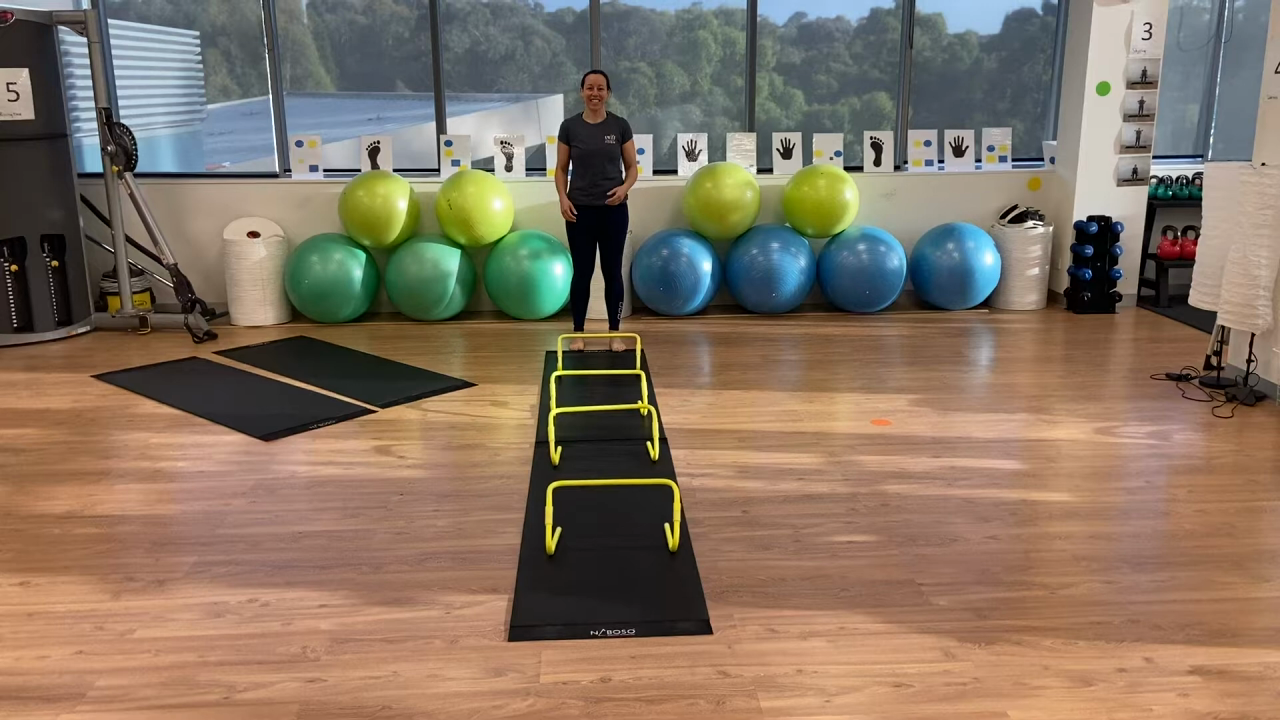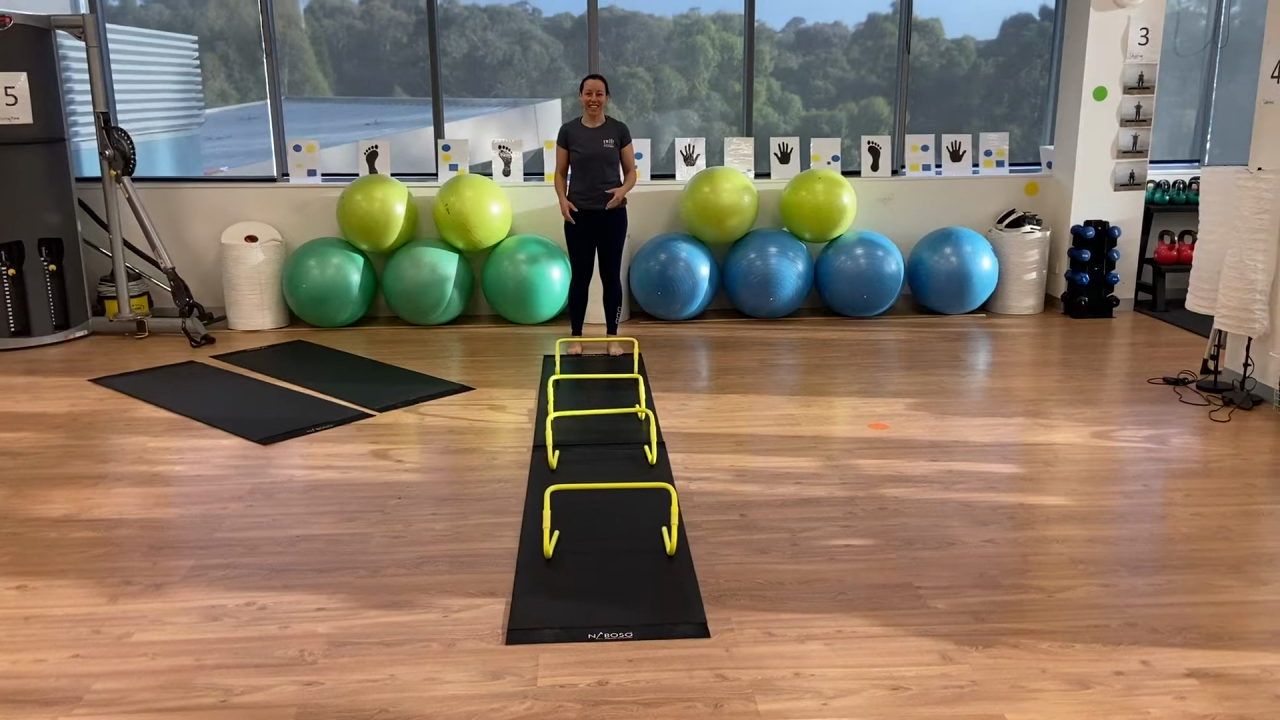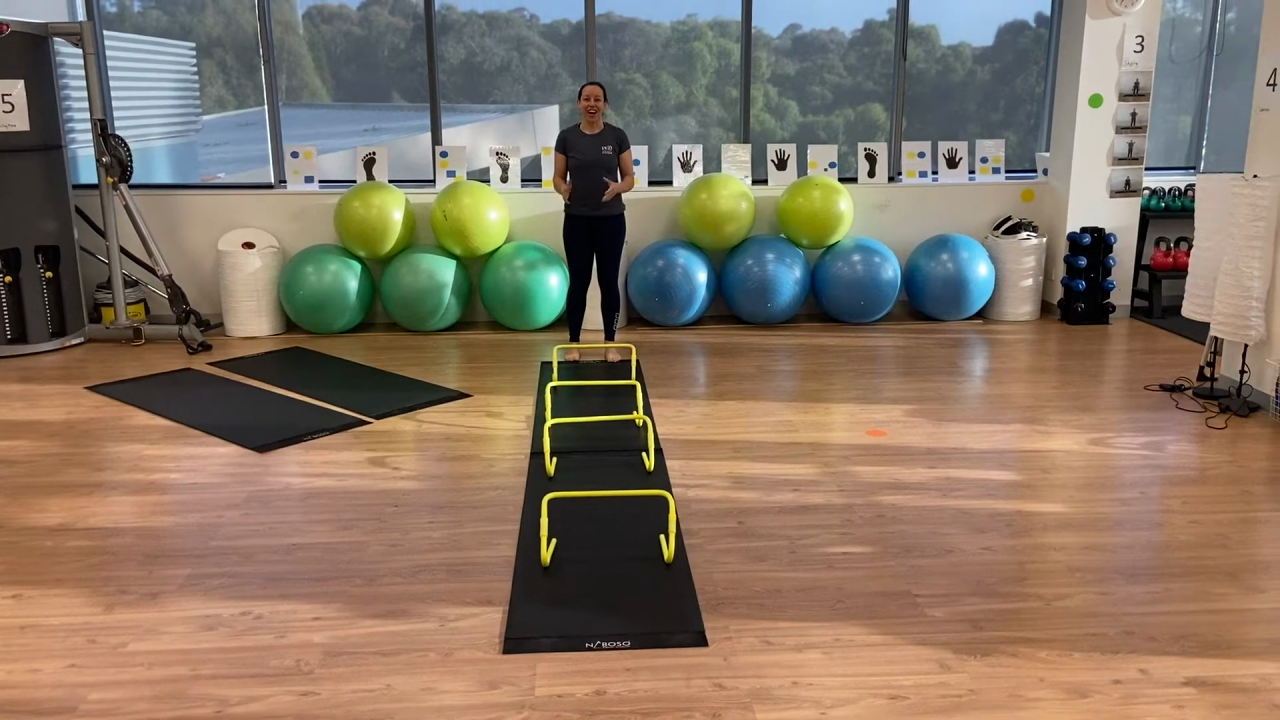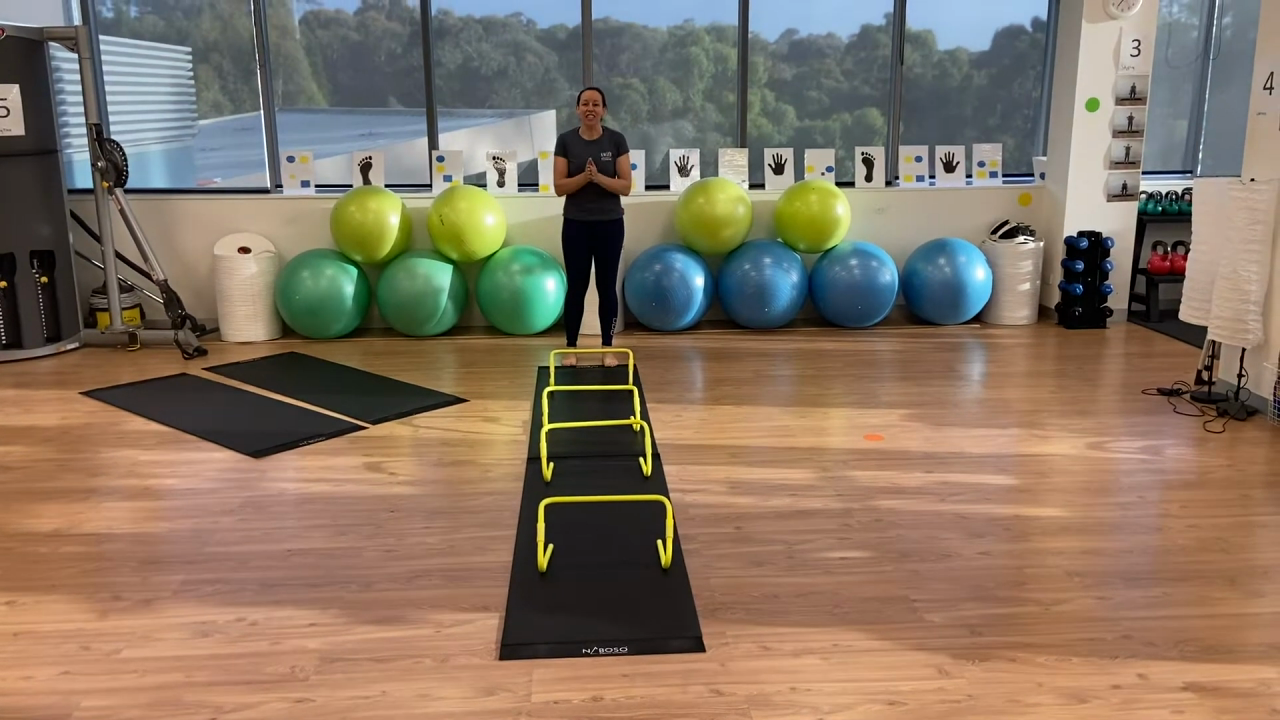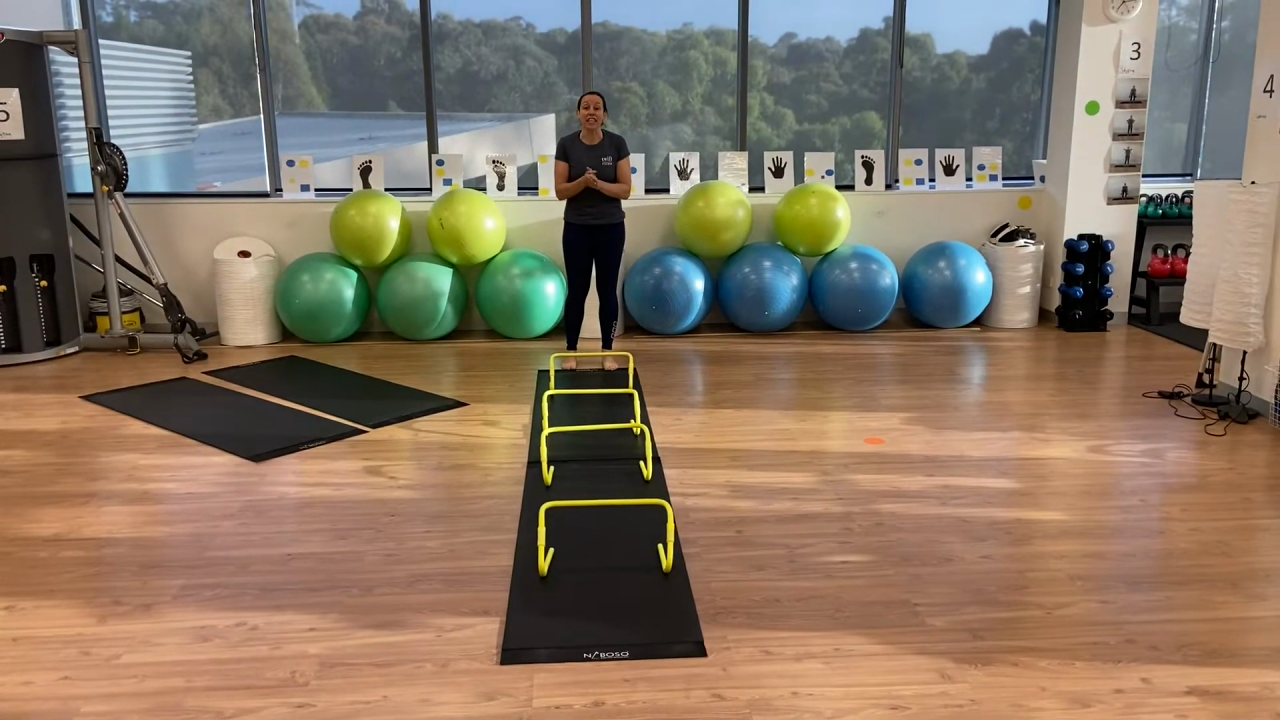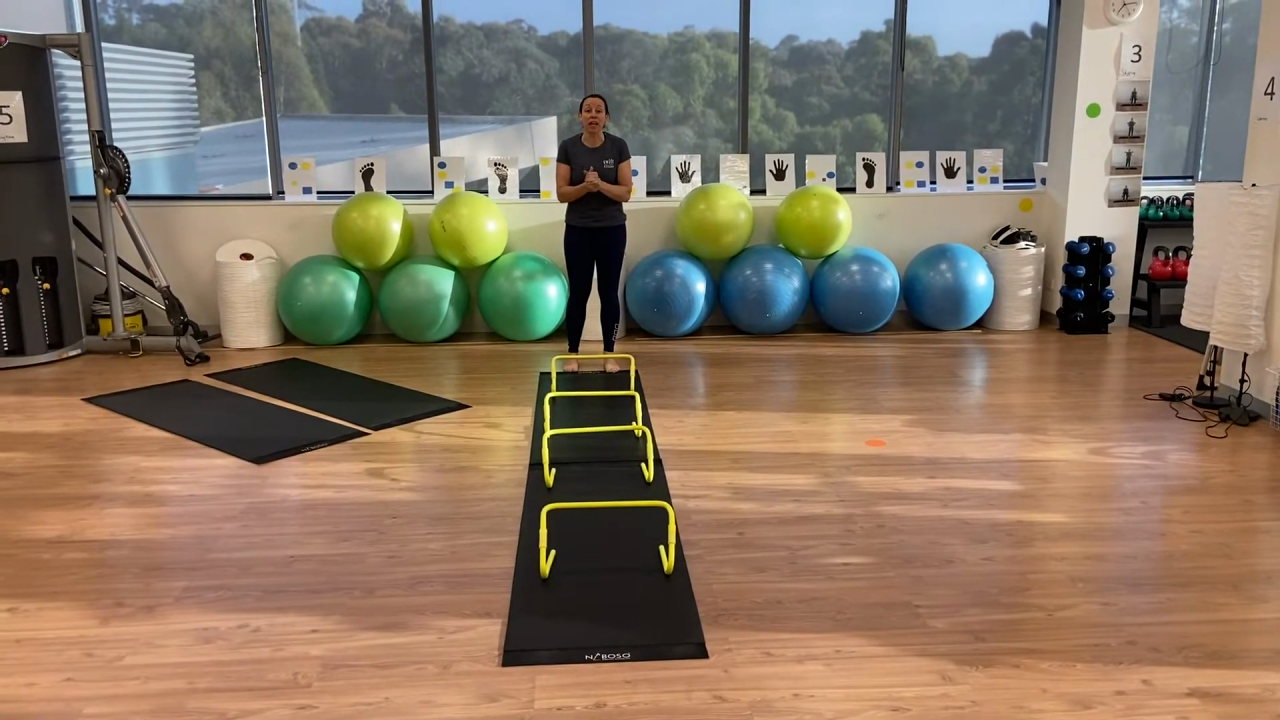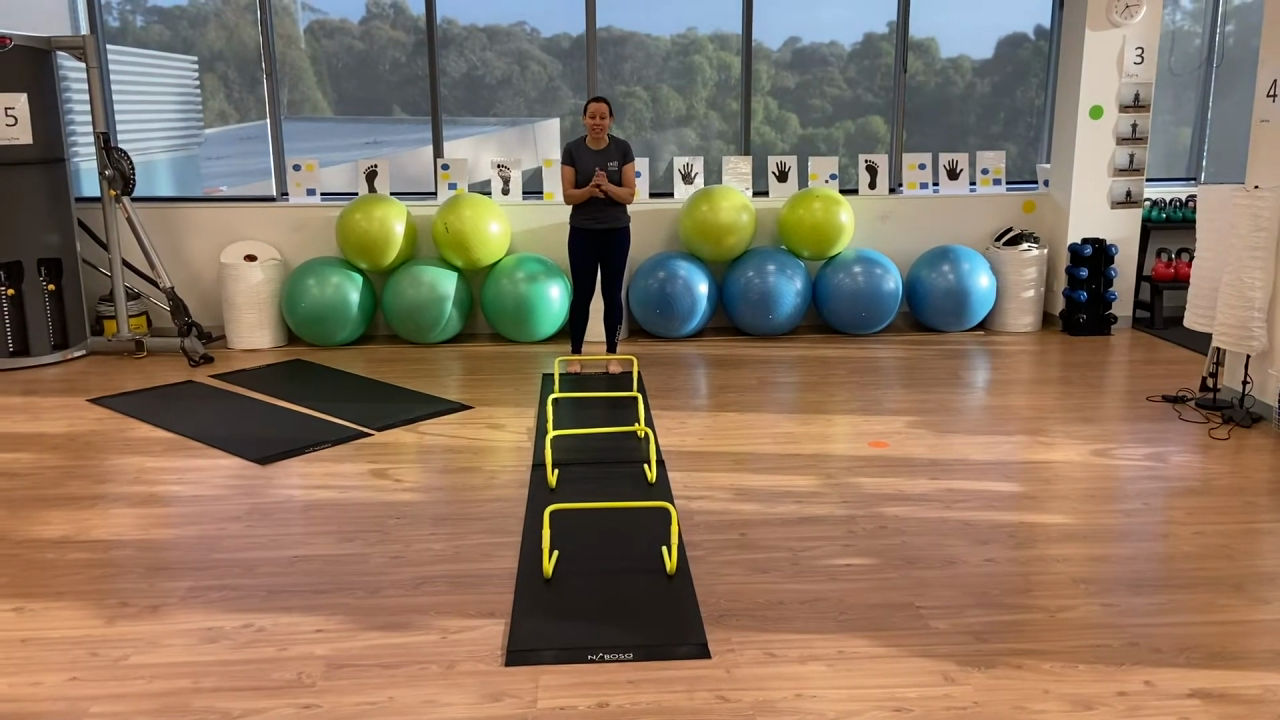
dt=0.5s
person 1, frame 1
left shoulder: (620, 125)
right shoulder: (569, 126)
left elbow: (632, 167)
right elbow: (561, 169)
left wrist: (624, 187)
right wrist: (563, 197)
left hip: (613, 210)
right hip: (580, 210)
left knee: (612, 271)
right knee: (582, 272)
left ankle: (614, 332)
right ankle: (578, 332)
person 1, frame 2
left shoulder: (619, 130)
right shoulder: (568, 131)
left elbow: (631, 171)
right elbow: (560, 173)
left wrist: (623, 190)
right wrist: (562, 198)
left hip: (612, 214)
right hip: (579, 215)
left knee: (611, 275)
right knee: (580, 276)
left ankle: (612, 336)
right ankle: (576, 337)
person 1, frame 3
left shoulder: (617, 136)
right shoulder: (566, 137)
left elbow: (629, 177)
right elbow: (558, 177)
left wrist: (617, 187)
right wrist: (563, 189)
left hip: (611, 219)
right hip: (577, 220)
left knee: (609, 281)
right knee: (578, 282)
left ankle: (610, 343)
right ankle: (574, 343)
person 1, frame 4
left shoulder: (616, 139)
right shoulder: (565, 140)
left elbow: (626, 186)
right elbow: (559, 186)
left wrist: (598, 177)
right wrist: (584, 176)
left hip: (610, 223)
right hip: (576, 224)
left knee: (607, 286)
right knee: (576, 286)
left ankle: (607, 347)
right ankle: (570, 347)
person 1, frame 5
left shoulder: (617, 143)
right shoulder: (566, 145)
left elbow: (625, 189)
right elbow: (560, 191)
left wrist: (599, 183)
right wrist: (583, 181)
left hip: (610, 227)
right hip: (576, 228)
left knee: (607, 290)
right knee: (577, 290)
left ankle: (607, 351)
right ankle: (571, 351)
person 1, frame 6
left shoulder: (619, 146)
right shoulder: (568, 148)
left elbow: (626, 192)
right elbow: (561, 193)
left wrist: (600, 184)
right wrist: (585, 186)
left hip: (612, 229)
right hip: (578, 230)
left knee: (609, 292)
right knee: (578, 292)
left ankle: (609, 354)
right ankle: (573, 354)
person 1, frame 7
left shoulder: (622, 148)
right shoulder: (572, 150)
left elbow: (629, 194)
right elbow: (568, 195)
left wrist: (607, 186)
right wrist: (590, 189)
left hip: (616, 231)
right hip: (582, 232)
left knee: (612, 294)
right knee: (582, 294)
left ankle: (612, 355)
right ankle: (575, 354)
